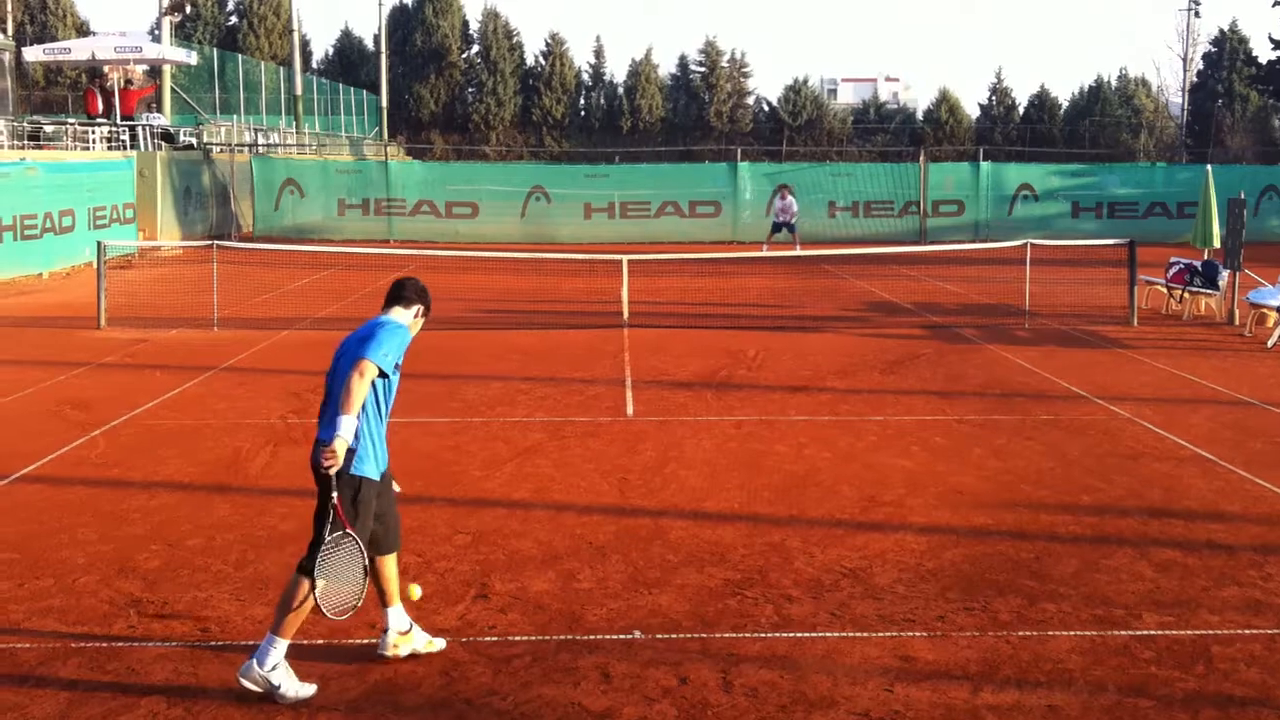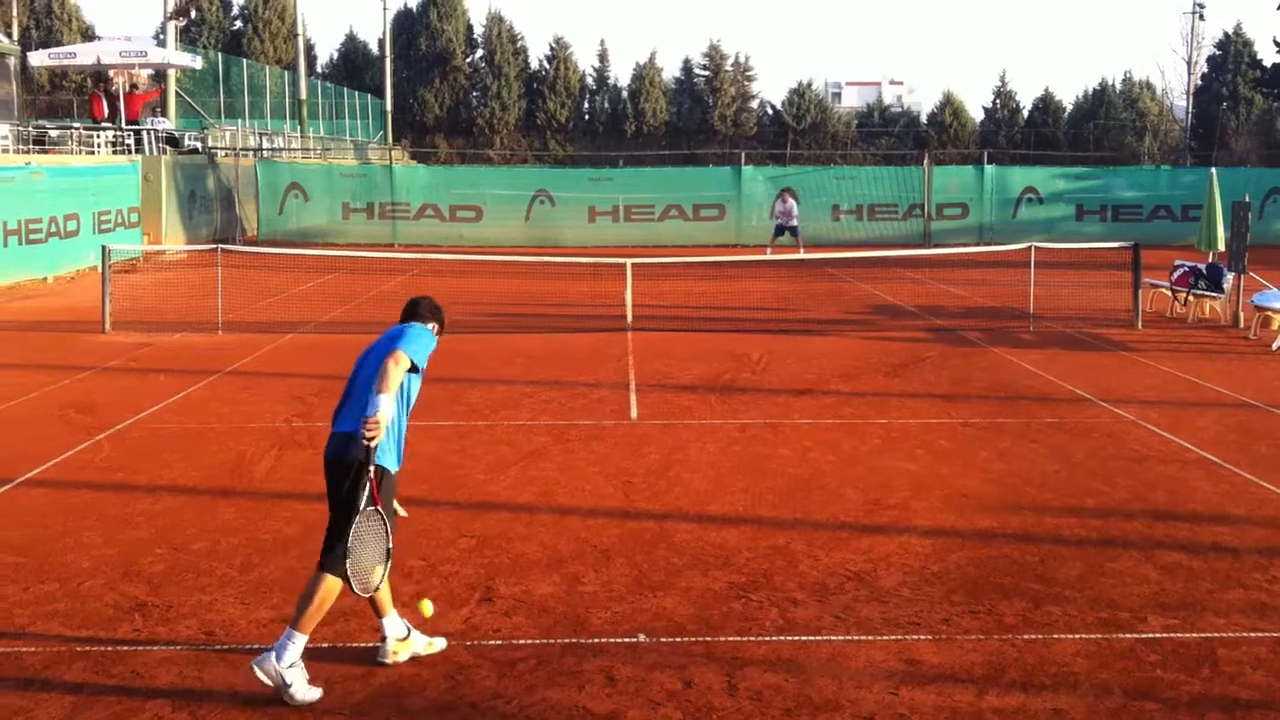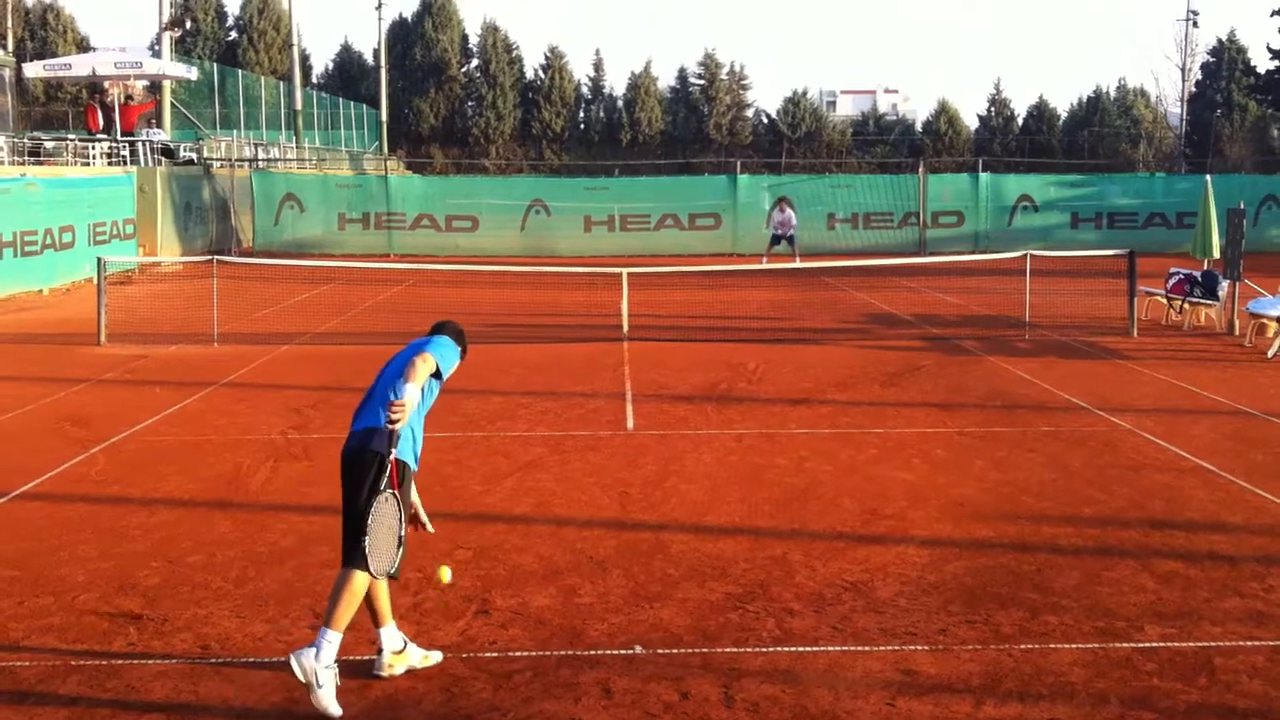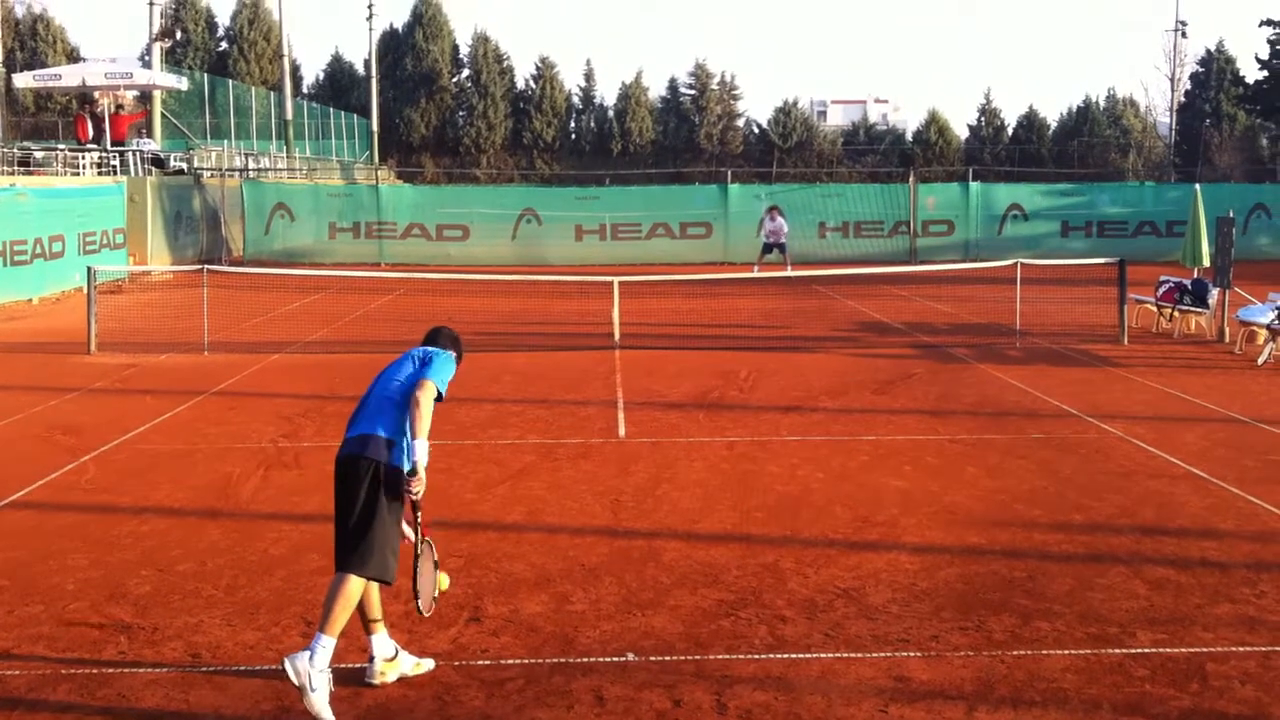
dt=0.4s
person 1, frame 1
left shoulder: (359, 336)
right shoulder: (393, 331)
right elbow: (360, 375)
right wrist: (343, 437)
left hip: (363, 462)
right hip: (352, 464)
left knee: (384, 539)
left ankle: (399, 632)
right ankle: (266, 663)
person 1, frame 2
left shoulder: (384, 341)
right shoulder: (420, 336)
right elbow: (395, 364)
right wrist: (384, 411)
left hip: (348, 448)
right hip: (366, 457)
right knee: (340, 559)
left ankle: (397, 638)
right ankle: (282, 658)
person 1, frame 3
left shoulder: (405, 355)
right shoulder: (445, 345)
right elbow: (420, 363)
left wrist: (413, 499)
right wrist: (410, 397)
left hip: (359, 448)
right hip: (384, 451)
left knee: (370, 553)
right knee: (365, 556)
left ankle: (393, 649)
right ankle: (320, 656)
person 1, frame 4
left shoulder: (400, 364)
right shoulder: (440, 358)
right elbow: (421, 397)
left wrist: (399, 515)
right wrist: (419, 460)
left hip: (351, 454)
right hip: (379, 457)
left knee: (362, 560)
right knee: (359, 563)
left ankle: (384, 656)
right ankle: (314, 661)
